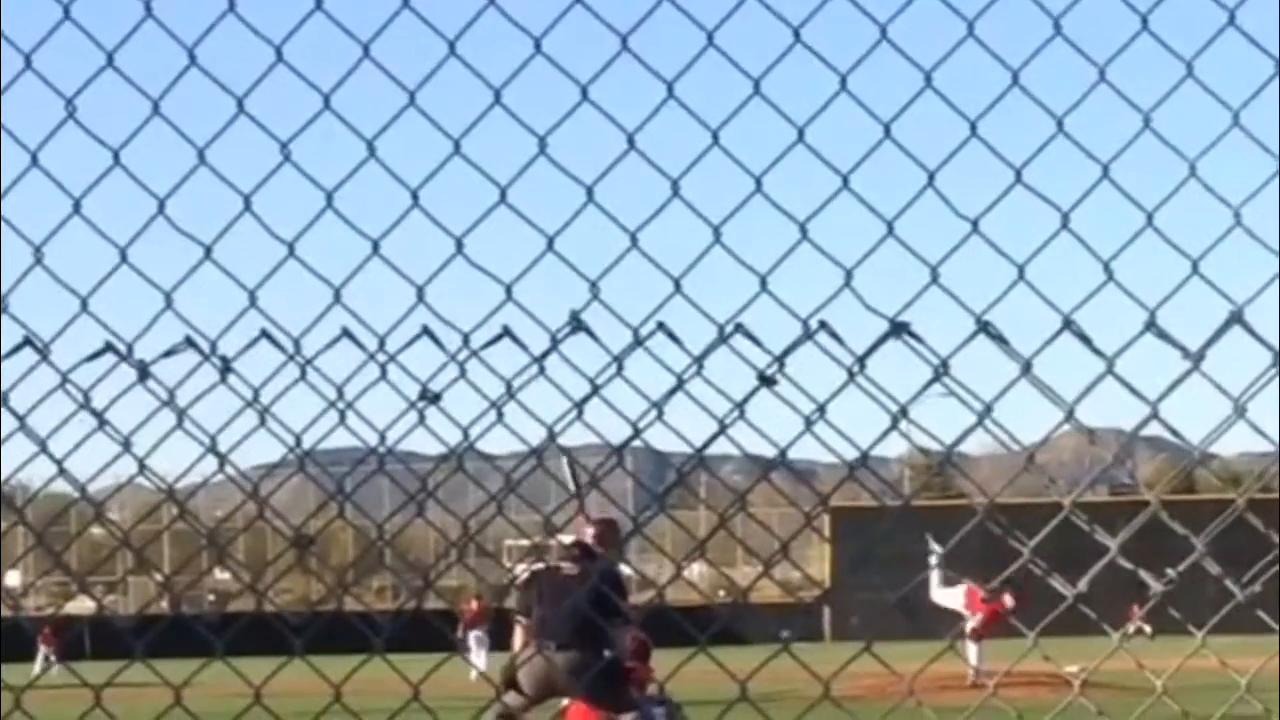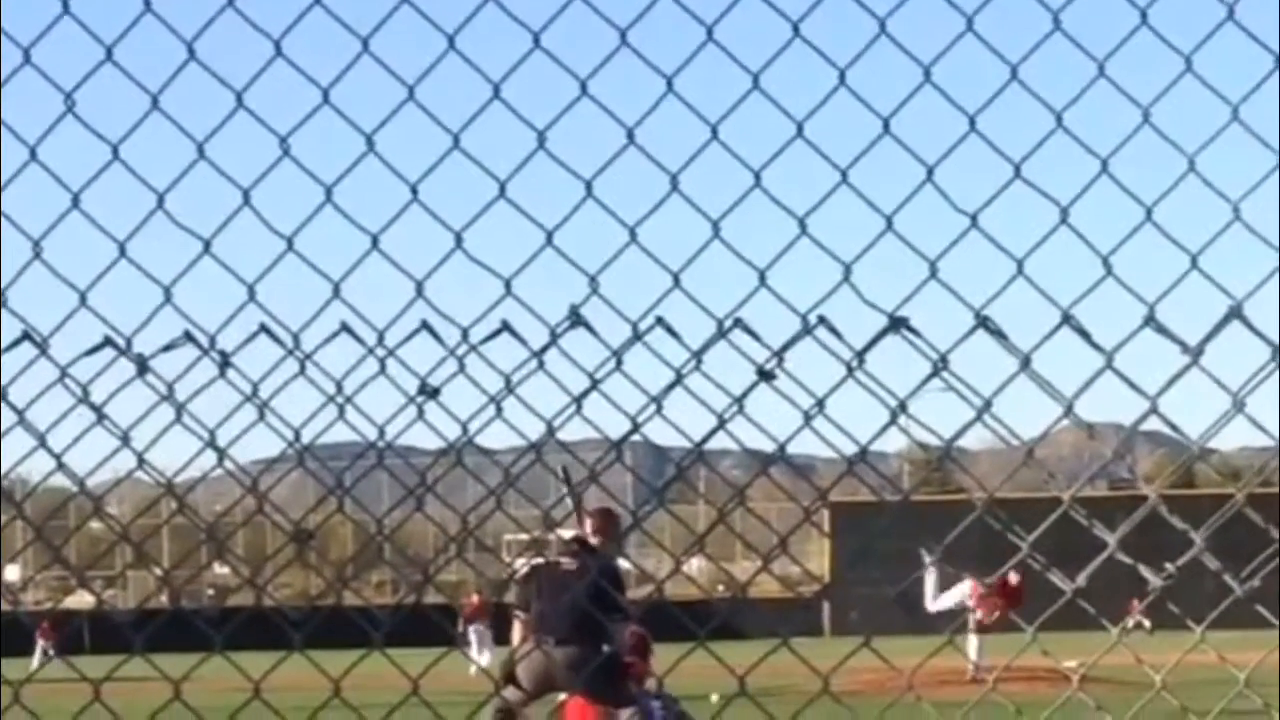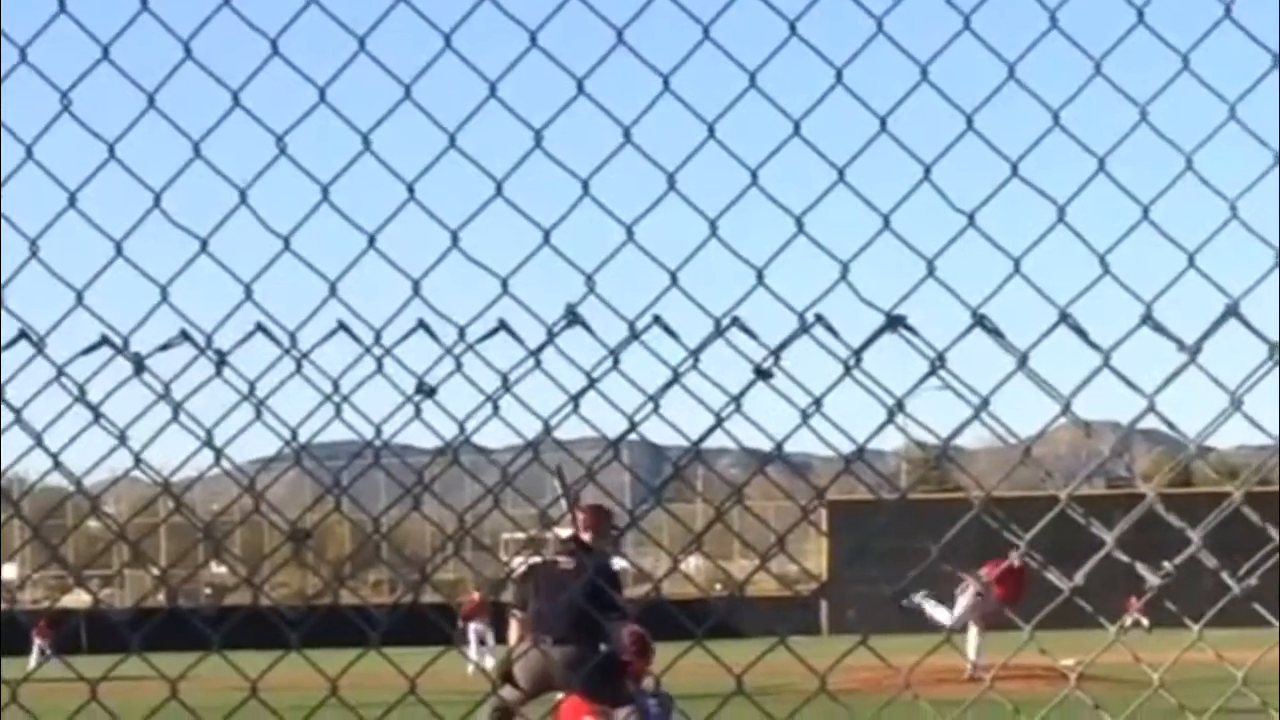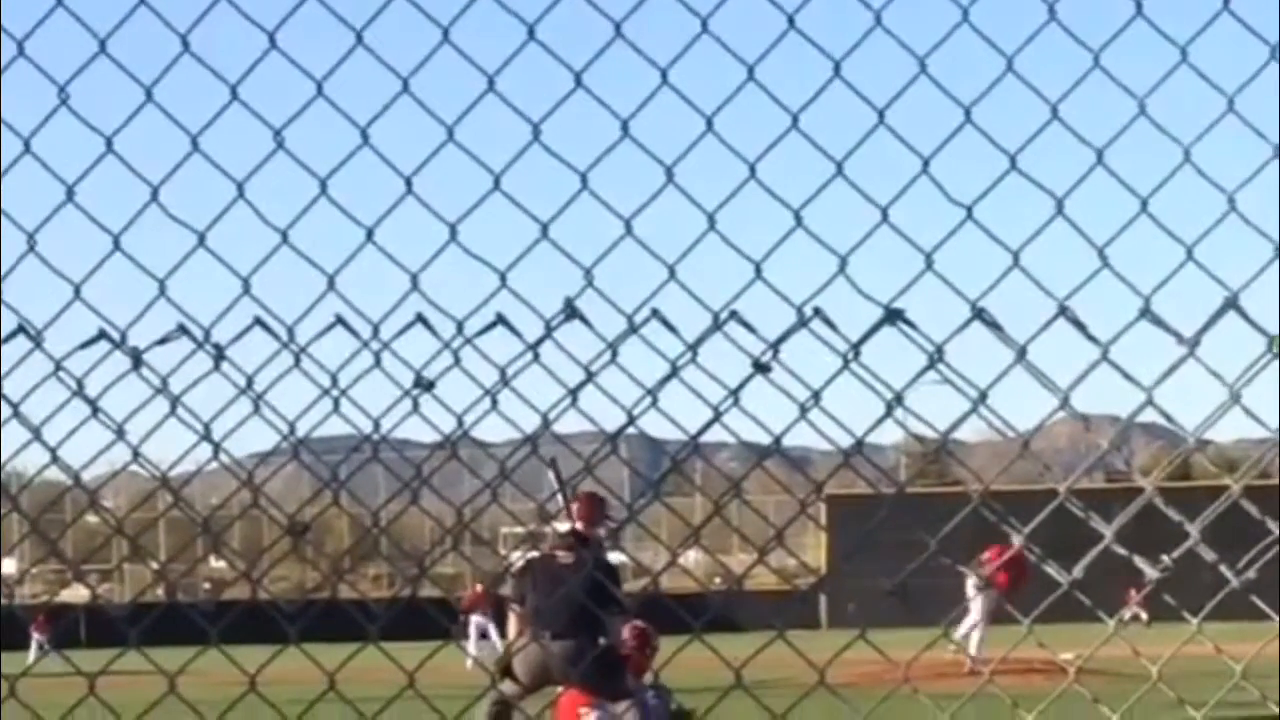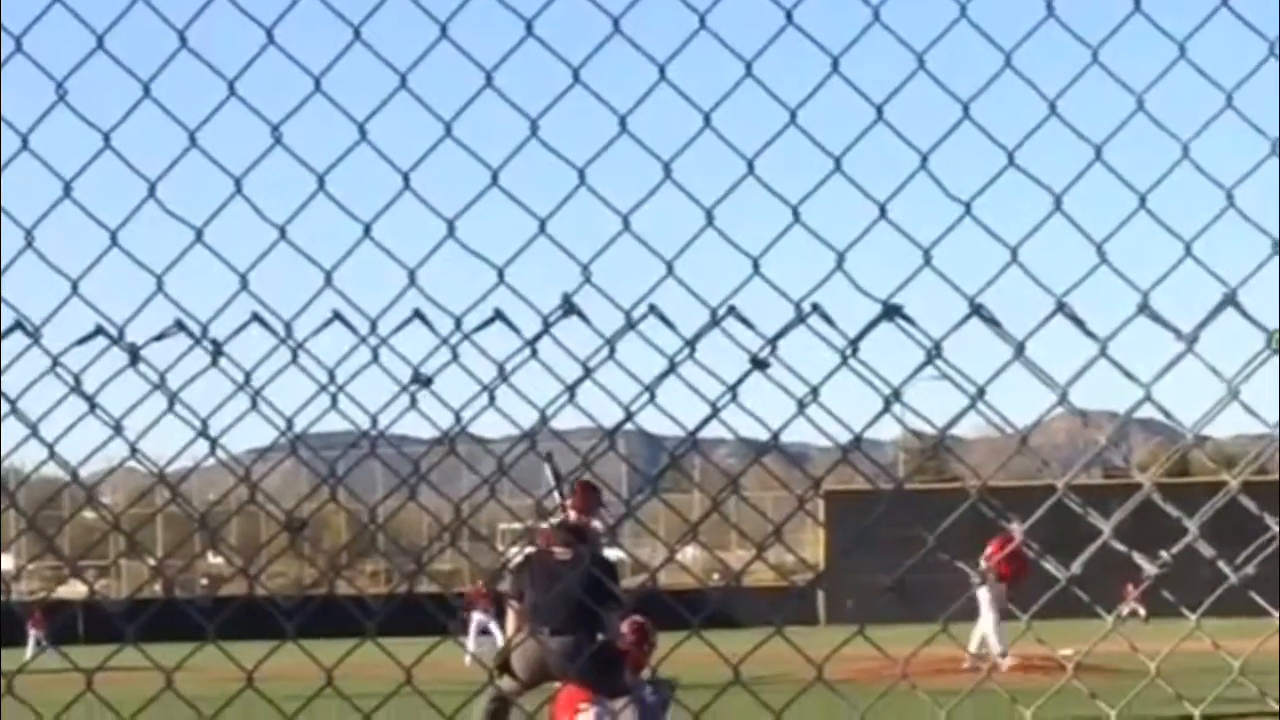
dt=0.1s
person 1, frame 1
left shoulder: (535, 577)
right shoulder: (606, 577)
left elbow: (522, 629)
right elbow: (618, 631)
left wrist: (516, 665)
left hip: (539, 662)
right hip: (584, 661)
person 1, frame 2
left shoulder: (533, 572)
right shoulder: (605, 572)
left elbow: (521, 624)
right elbow: (618, 627)
left wrist: (516, 659)
left hip: (538, 656)
right hip: (582, 656)
person 1, frame 3
left shoulder: (531, 572)
right shoulder: (601, 571)
left elbow: (517, 628)
right elbow: (616, 626)
left wrist: (515, 662)
left hip: (535, 658)
right hip: (582, 656)
person 1, frame 4
left shoulder: (529, 567)
right shoulder: (600, 566)
left elbow: (516, 619)
right elbow: (615, 619)
left wrist: (509, 659)
left hip: (534, 652)
right hip: (580, 651)
left knee: (499, 701)
right knee: (630, 700)
person 1, frame 5
left shoulder: (527, 562)
right shoulder: (597, 562)
left elbow: (514, 615)
right elbow: (611, 616)
left wrist: (512, 648)
left hip: (532, 648)
right hip: (580, 646)
left knee: (498, 695)
right knee: (628, 696)
